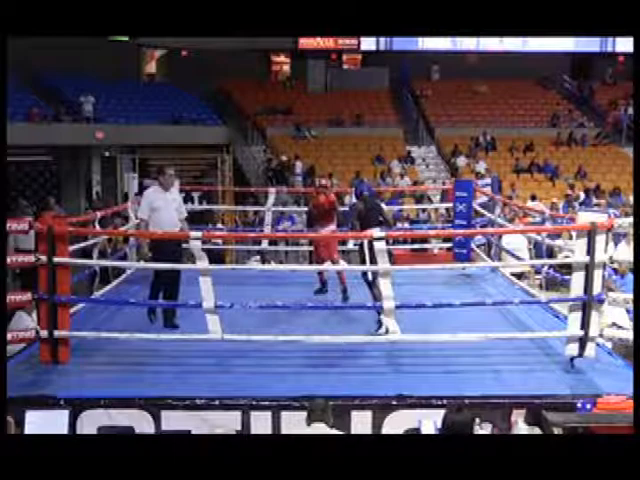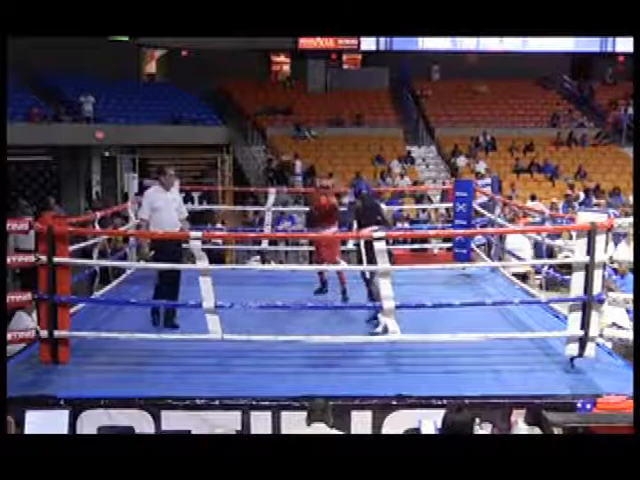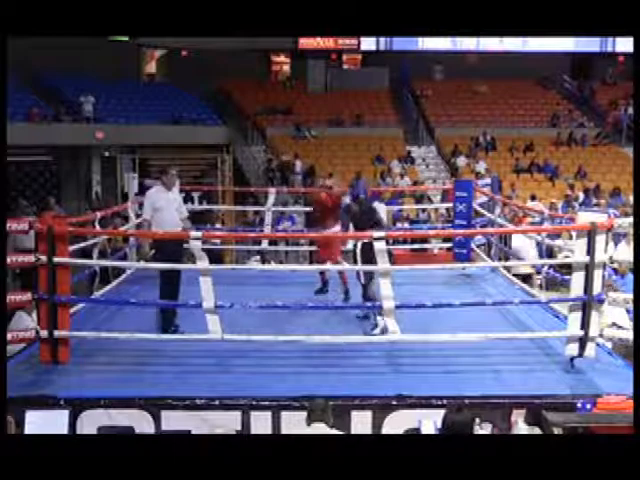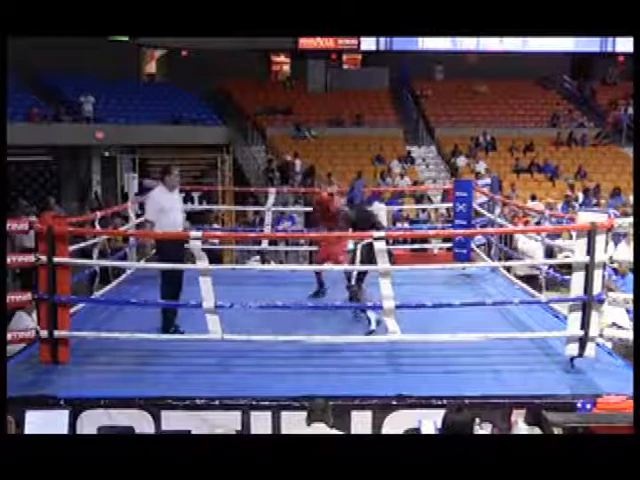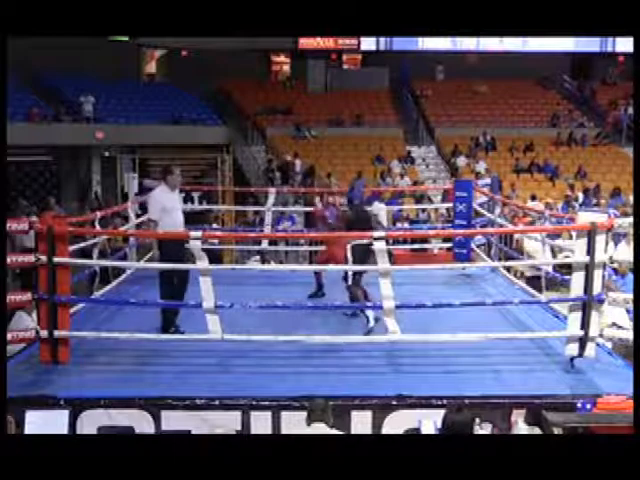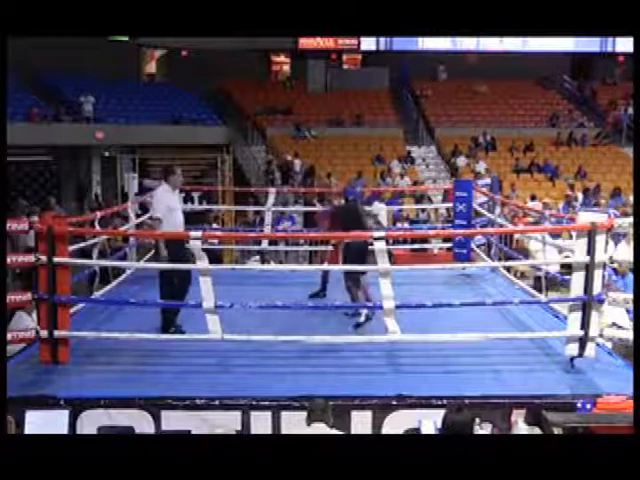
dt=0.1s
person 1, frame 1
left shoulder: (175, 196)
right shoulder: (149, 194)
left elbow: (182, 219)
right elbow: (143, 221)
right wrist: (144, 244)
left hip: (175, 241)
right hip: (159, 241)
left knee: (173, 279)
right knee: (160, 278)
left ankle: (169, 317)
right ankle: (152, 306)
person 1, frame 2
left shoulder: (175, 196)
right shoulder: (150, 194)
left elbow: (183, 219)
right elbow: (144, 221)
right wrist: (144, 244)
left hip: (175, 240)
right hip: (160, 241)
left knee: (174, 279)
right knee: (163, 279)
left ankle: (169, 317)
right ankle: (155, 309)
person 1, frame 3
left shoulder: (177, 195)
right shoulder: (152, 194)
left elbow: (184, 218)
right elbow: (146, 221)
left wrist: (191, 231)
right wrist: (145, 245)
left hip: (177, 240)
right hip: (161, 241)
left knee: (175, 280)
right knee: (167, 280)
left ankle: (170, 318)
right ankle: (167, 323)
person 1, frame 4
left shoulder: (177, 195)
right shoulder: (155, 195)
right elbow: (149, 222)
left hip: (178, 241)
right hip: (164, 242)
left knee: (177, 281)
right knee: (168, 281)
left ankle: (171, 318)
right ankle: (168, 324)
person 1, frame 5
left shoulder: (176, 194)
right shoulder: (157, 195)
right elbow: (153, 223)
right wrist: (155, 248)
left hip: (178, 241)
right hip: (166, 243)
left knee: (182, 279)
right knee: (168, 283)
left ankle: (171, 316)
right ankle: (168, 324)
person 1, frame 6
left shoulder: (174, 193)
right shoulder: (160, 194)
right elbow: (157, 222)
right wrist: (161, 247)
left hip: (178, 241)
right hip: (167, 243)
left knee: (184, 278)
right knee: (168, 283)
left ankle: (172, 315)
right ankle: (168, 324)
person 2, frame 1
left shoulder: (358, 206)
right shoulder: (377, 204)
left elbow: (356, 228)
right elbow: (389, 224)
left hip: (368, 241)
left knee: (371, 281)
right knee: (373, 279)
left ankle: (384, 322)
right ankle: (382, 316)
person 2, frame 2
left shoulder: (357, 204)
right shoulder: (375, 204)
left elbow: (354, 222)
right elbow: (387, 223)
left hip: (366, 240)
left knee: (369, 279)
right knee: (371, 277)
person 2, frame 3
left shoulder: (353, 207)
right shoulder: (372, 208)
right elbow: (382, 226)
left hip: (362, 245)
right hip: (372, 244)
left knee: (365, 283)
right knee: (366, 281)
person 2, frame 4
left shoulder: (350, 213)
right shoulder: (367, 212)
right elbow: (380, 228)
left hip: (361, 246)
right hip: (370, 246)
left knee: (354, 286)
right knee: (357, 282)
left ankle: (372, 316)
person 2, frame 5
left shoulder: (349, 213)
right shoulder: (366, 213)
right elbow: (374, 230)
left hip: (355, 248)
right hip: (366, 246)
left knee: (352, 285)
right knee: (353, 280)
left ankle: (370, 316)
person 2, frame 6
left shoulder: (337, 210)
right shoulder: (357, 207)
left elbow: (332, 228)
right elbow: (366, 226)
left hip: (350, 244)
right hip: (362, 243)
left knee: (350, 281)
right knee: (357, 277)
left ankle: (363, 312)
person 3, frame 1
left shoulder: (331, 200)
right shoulder: (314, 201)
right elbow: (310, 219)
left hip: (329, 233)
right hip: (318, 233)
left knee: (335, 261)
right knee: (318, 261)
left ankle: (344, 290)
right ankle: (323, 285)
person 3, frame 2
left shoulder: (332, 203)
right shoulder: (316, 201)
right elbow: (311, 219)
left hip: (331, 234)
left knee: (336, 262)
right knee: (319, 260)
left ankle: (344, 291)
right ankle: (323, 285)
person 3, frame 3
left shoulder: (334, 199)
right shoulder: (317, 200)
right elbow: (316, 219)
left hip: (334, 233)
right hip: (323, 234)
left knee: (337, 263)
right knee: (319, 260)
left ankle: (346, 291)
right ankle: (324, 285)
person 3, frame 4
left shoulder: (335, 202)
right shoulder: (319, 201)
right elbow: (316, 219)
left hip: (338, 238)
left knee: (342, 264)
right knee: (317, 261)
right ankle: (321, 289)
person 3, frame 5
left shoulder: (337, 213)
right shoulder: (323, 212)
left hip: (342, 244)
right hip: (331, 243)
right knee: (317, 263)
right ankle: (319, 290)
person 3, frame 6
right shoulder: (333, 214)
left hip: (351, 245)
right hip: (340, 243)
left knee: (353, 271)
right knee: (326, 265)
left ankle: (368, 300)
right ankle: (323, 290)
